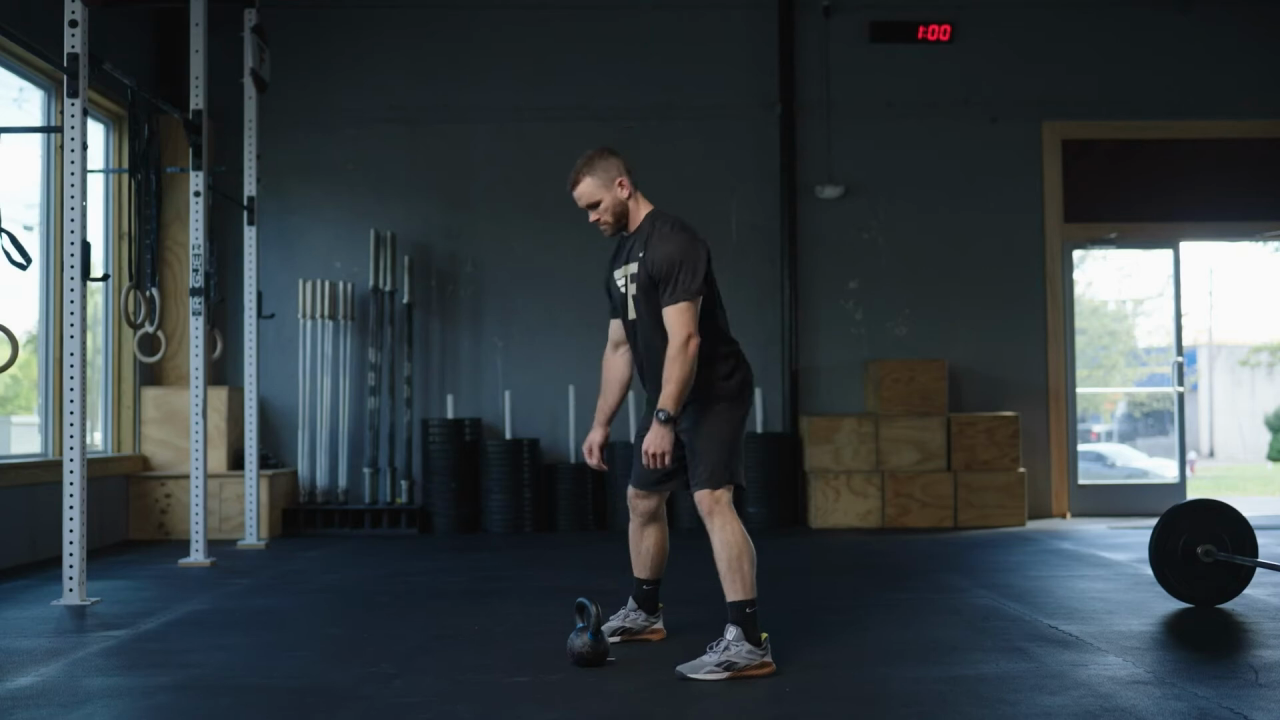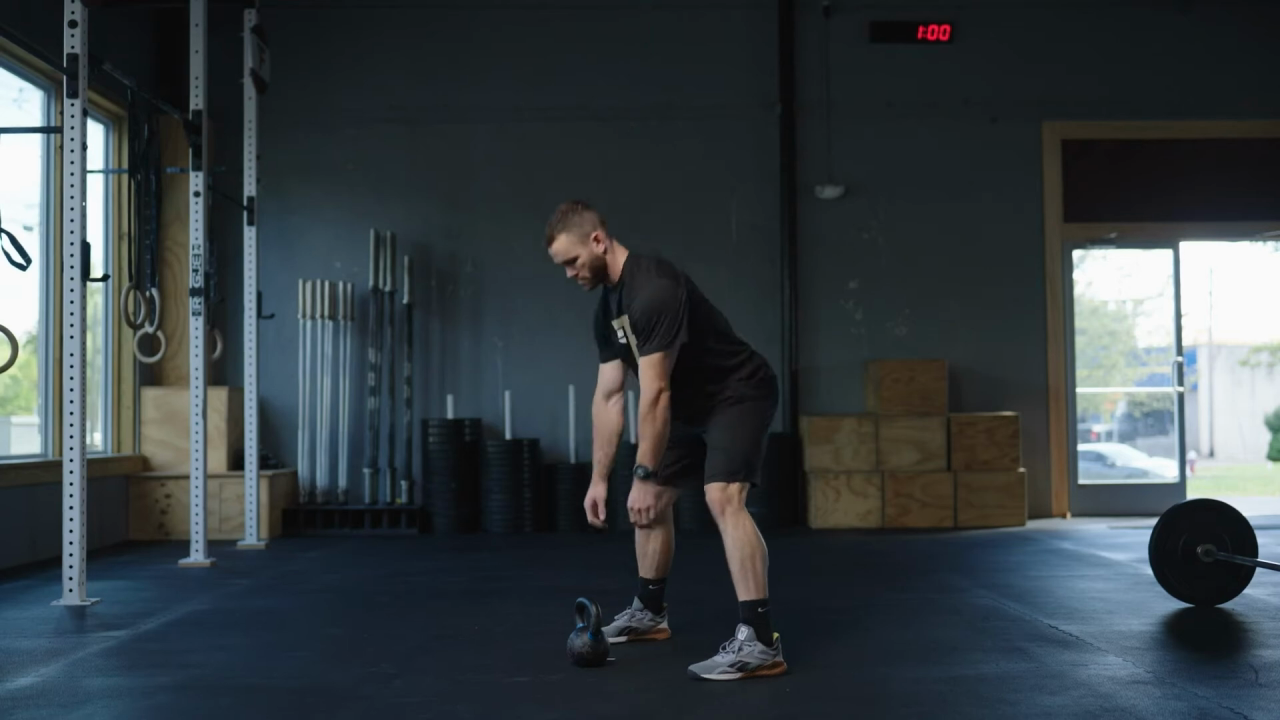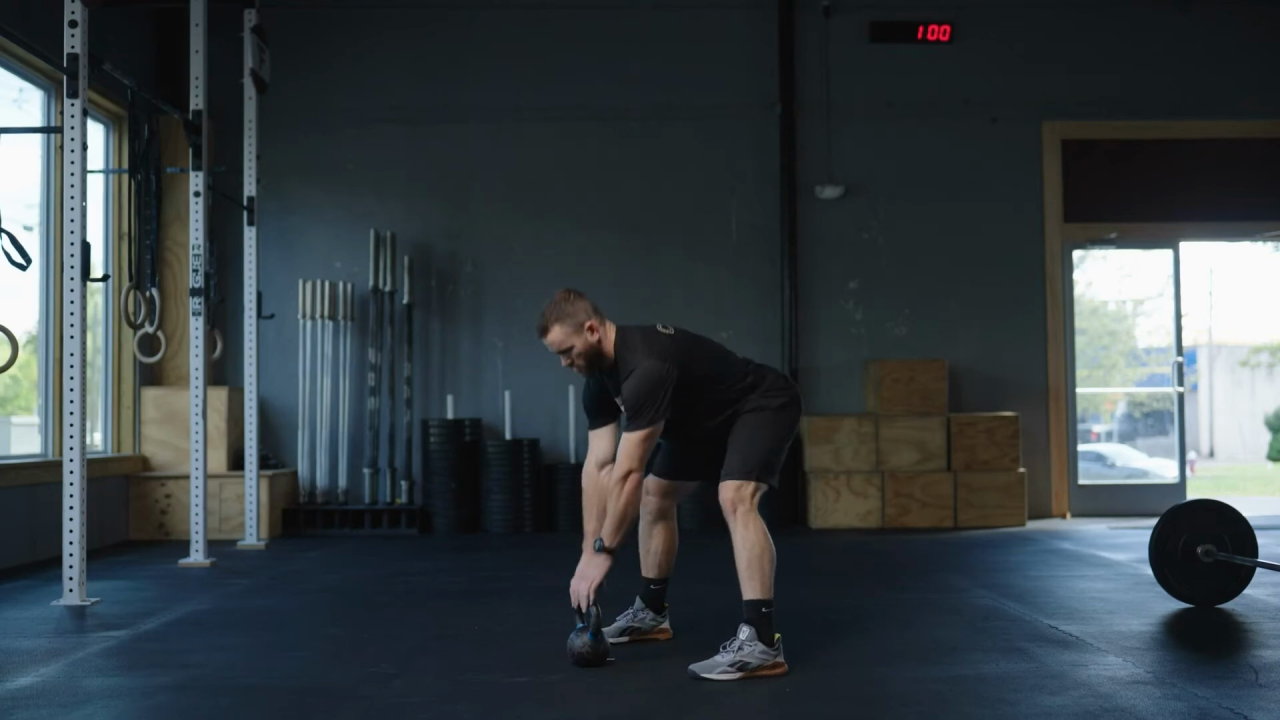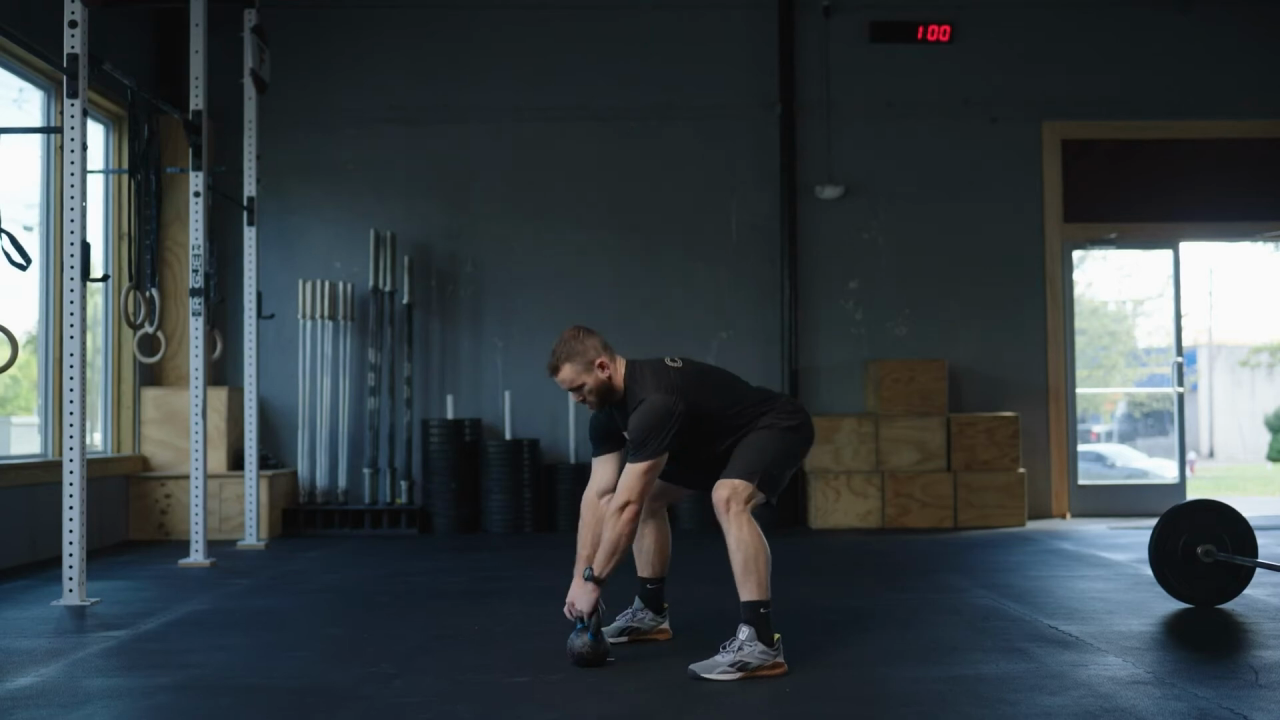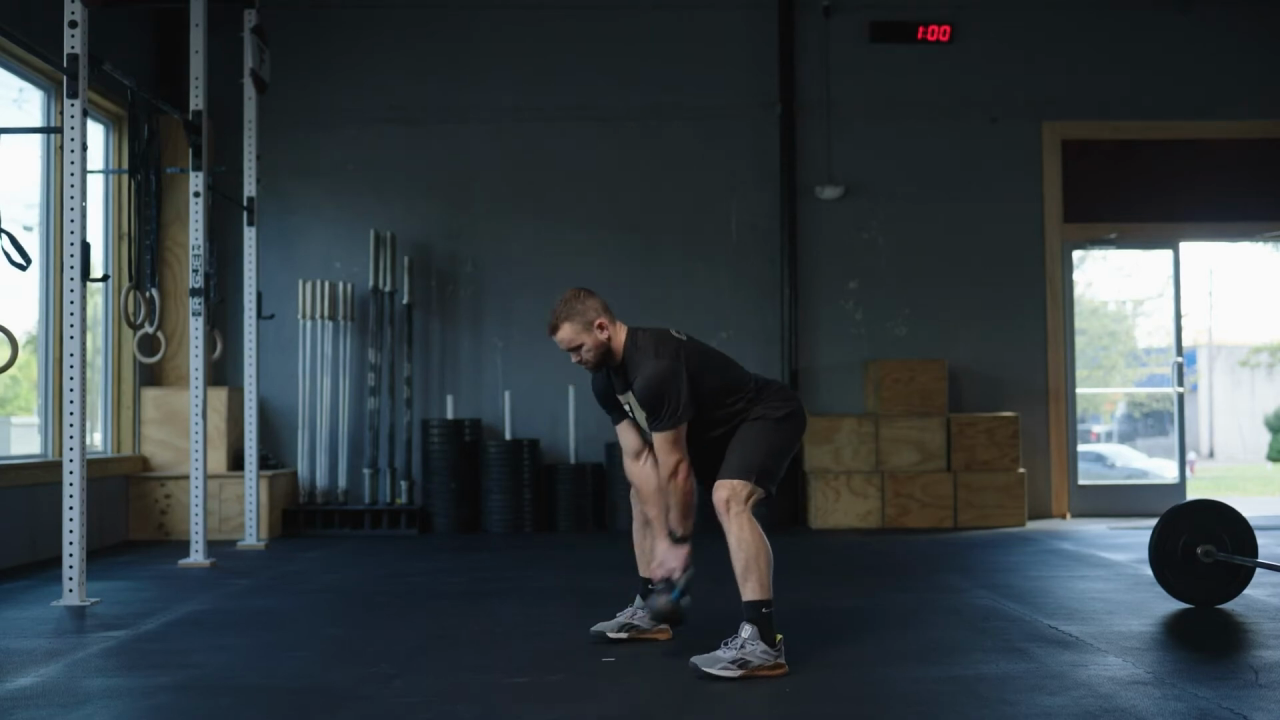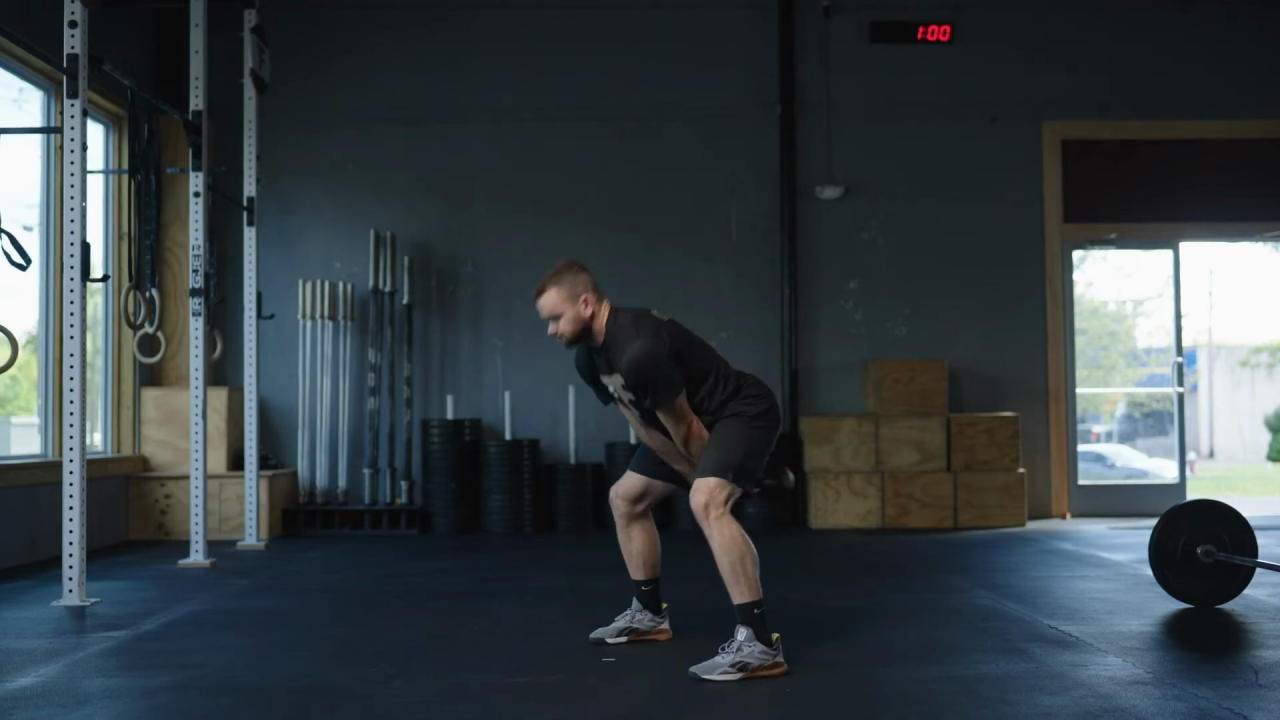
dt=0.4s
person 1, frame 1
left shoulder: (672, 244)
right shoulder: (620, 259)
left elbow: (684, 339)
right elbow: (619, 347)
left wrist: (663, 420)
right wrist: (601, 423)
left hip: (711, 395)
right hip: (665, 402)
left knee: (712, 502)
right knee: (642, 502)
left ankle: (748, 641)
right ankle: (644, 611)
person 1, frame 2
left shoulder: (655, 288)
right shoulder: (607, 307)
left elbow: (654, 392)
right elbow: (608, 396)
left wrist: (644, 477)
right wrist: (599, 478)
left hip: (738, 394)
right hip: (689, 405)
left knee: (722, 499)
right knee: (652, 507)
left ankle: (759, 640)
right ankle: (650, 611)
person 1, frame 3
left shoulder: (648, 366)
right shoulder: (599, 379)
left elbow: (628, 471)
right elbow: (599, 466)
left wrist: (603, 552)
right wrist: (586, 553)
left hip: (765, 403)
left knee: (734, 500)
right knee: (654, 496)
left ankle: (760, 641)
right ankle: (652, 611)
person 1, frame 4
left shoulder: (655, 401)
right shoulder: (607, 411)
left elbow: (626, 505)
right elbow: (599, 494)
left wrist: (593, 580)
right wrist: (579, 576)
left hip: (778, 425)
left knee: (727, 498)
right knee: (648, 496)
left ankle: (760, 643)
right ankle: (651, 611)
person 1, frame 5
left shoulder: (655, 368)
right shoulder: (606, 378)
left elbow: (674, 466)
right elbow: (638, 460)
left wrist: (679, 541)
right wrist: (662, 537)
left hip: (769, 415)
left knee: (728, 498)
right knee: (643, 494)
left ankle: (761, 642)
right ankle: (650, 611)
person 1, frame 6
left shoulder: (640, 350)
right shoulder: (589, 357)
left elbow: (687, 431)
right elbow: (647, 429)
left wrist: (708, 479)
right wrist: (701, 475)
left hip: (743, 411)
right hip: (700, 422)
left knee: (706, 502)
right knee: (625, 498)
left ankle: (758, 642)
right ankle: (649, 613)
